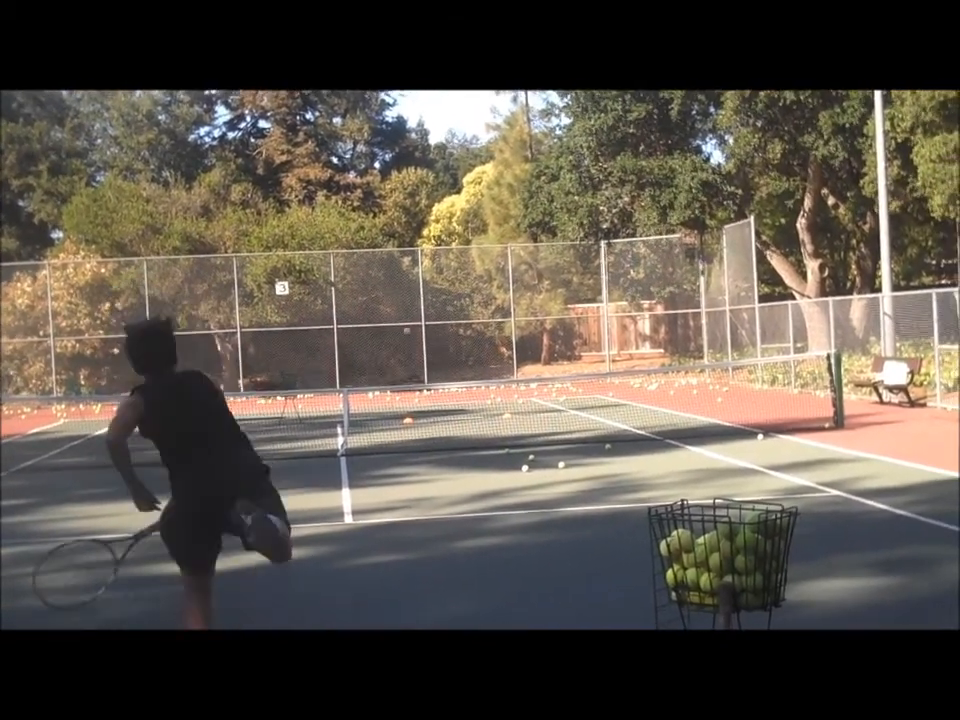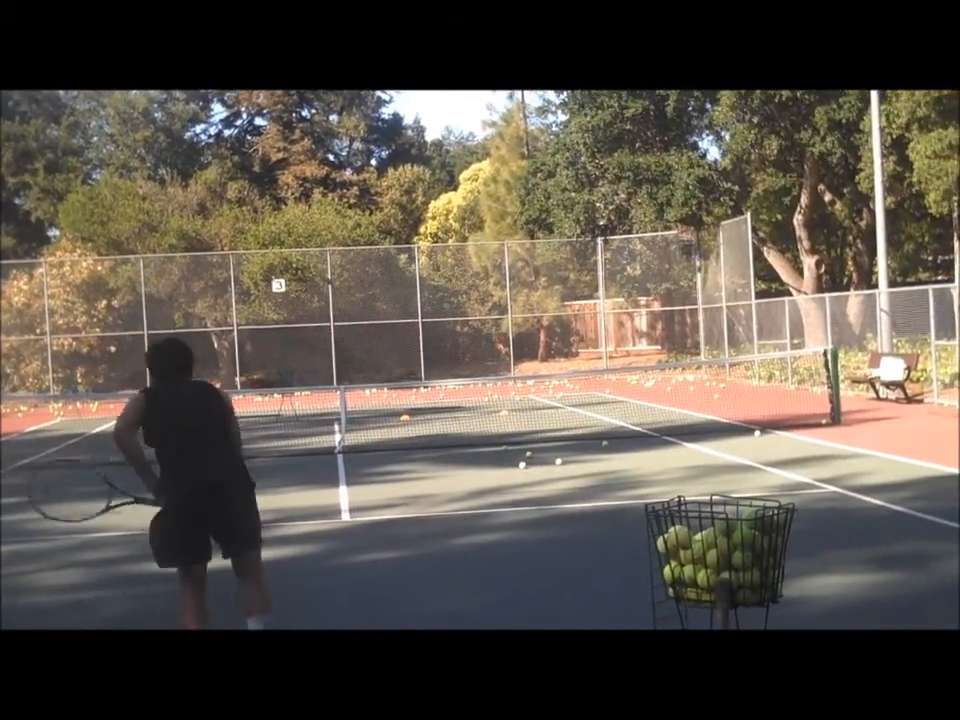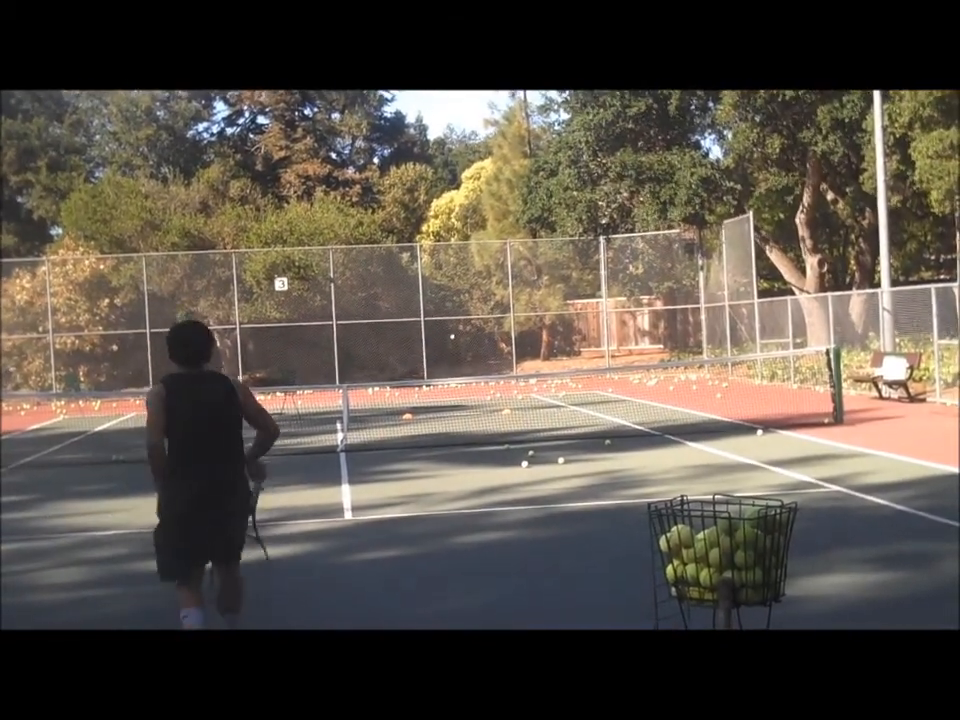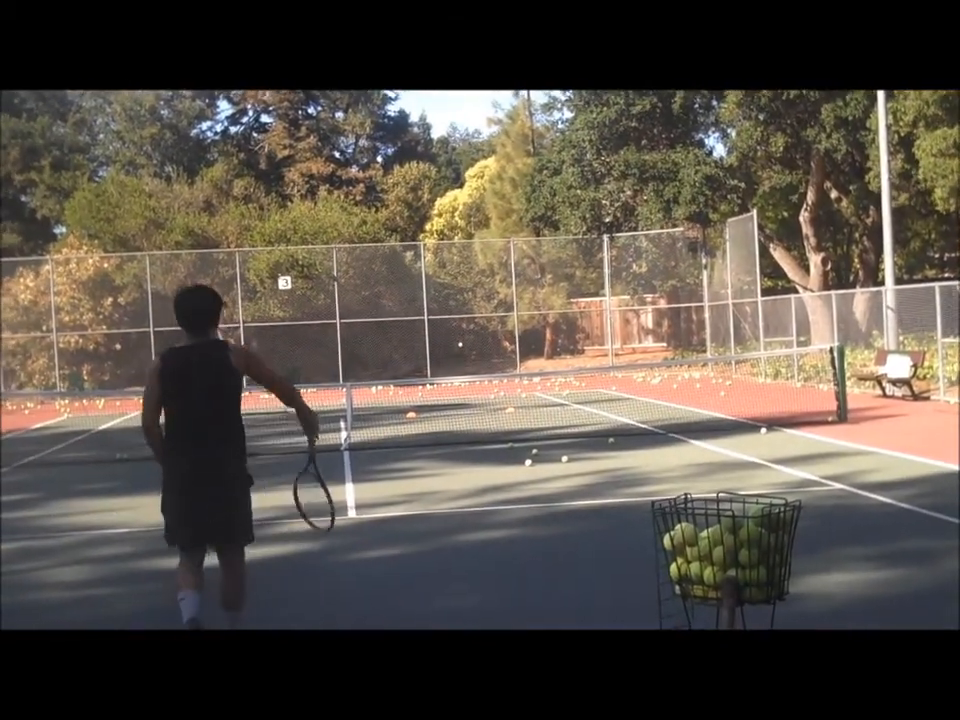
dt=0.3s
person 1, frame 1
left shoulder: (139, 398)
right shoulder: (204, 381)
left elbow: (114, 440)
left wrist: (140, 492)
left hip: (193, 490)
right hip: (243, 473)
left knee: (196, 583)
right knee: (278, 548)
right ankle: (257, 523)
person 1, frame 2
left shoulder: (143, 400)
right shoulder: (215, 396)
left elbow: (122, 431)
left wrist: (155, 482)
left hip: (182, 490)
right hip: (231, 482)
left knee: (191, 580)
right knee: (248, 567)
right ankle: (258, 631)
person 1, frame 3
left shoulder: (162, 391)
right shoulder: (232, 387)
left elbow: (155, 443)
right elbow: (269, 430)
left wrist: (164, 491)
right wrist: (252, 461)
left hip: (183, 495)
right hip: (231, 492)
left knee: (186, 578)
right knee: (228, 567)
left ankle: (193, 624)
right ankle: (230, 626)
person 1, frame 4
left shoulder: (162, 365)
right shoulder: (235, 355)
left elbow: (149, 423)
right elbow: (284, 389)
left wrist: (167, 464)
right wrist: (305, 413)
left hip: (182, 474)
right hip: (228, 471)
left knee: (189, 556)
right knee: (232, 555)
left ankle: (190, 618)
right ankle: (233, 626)
